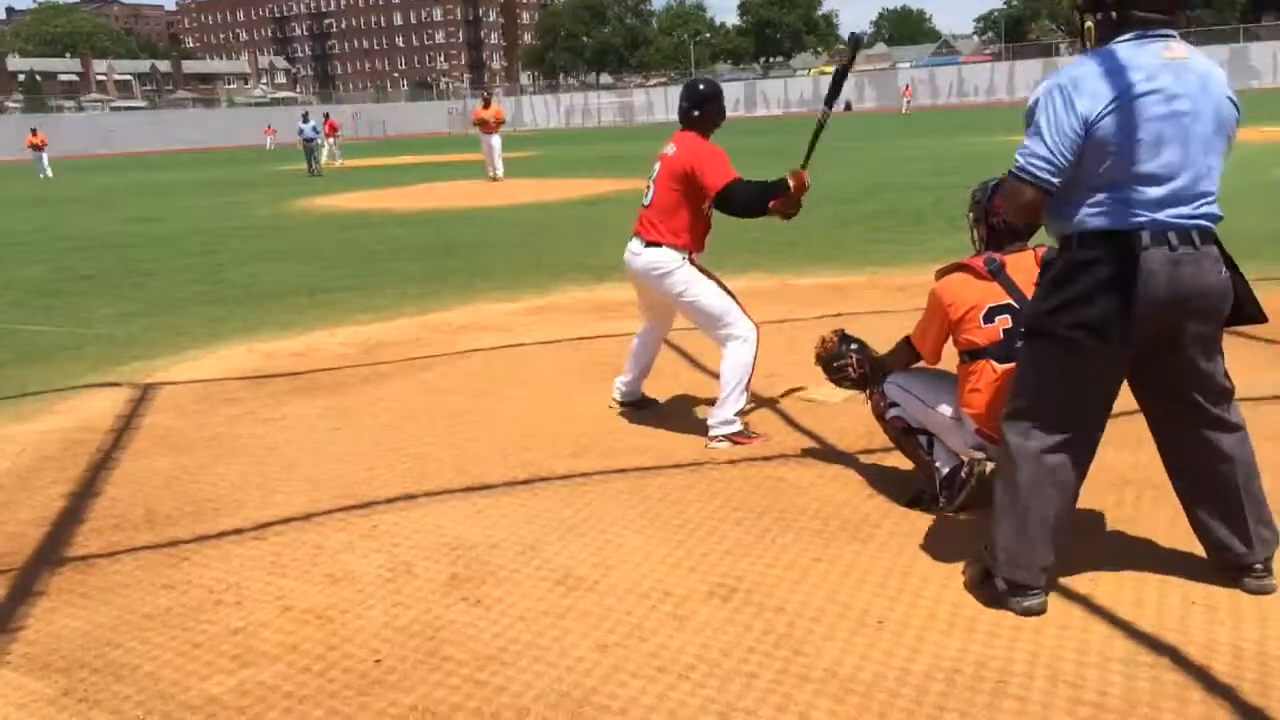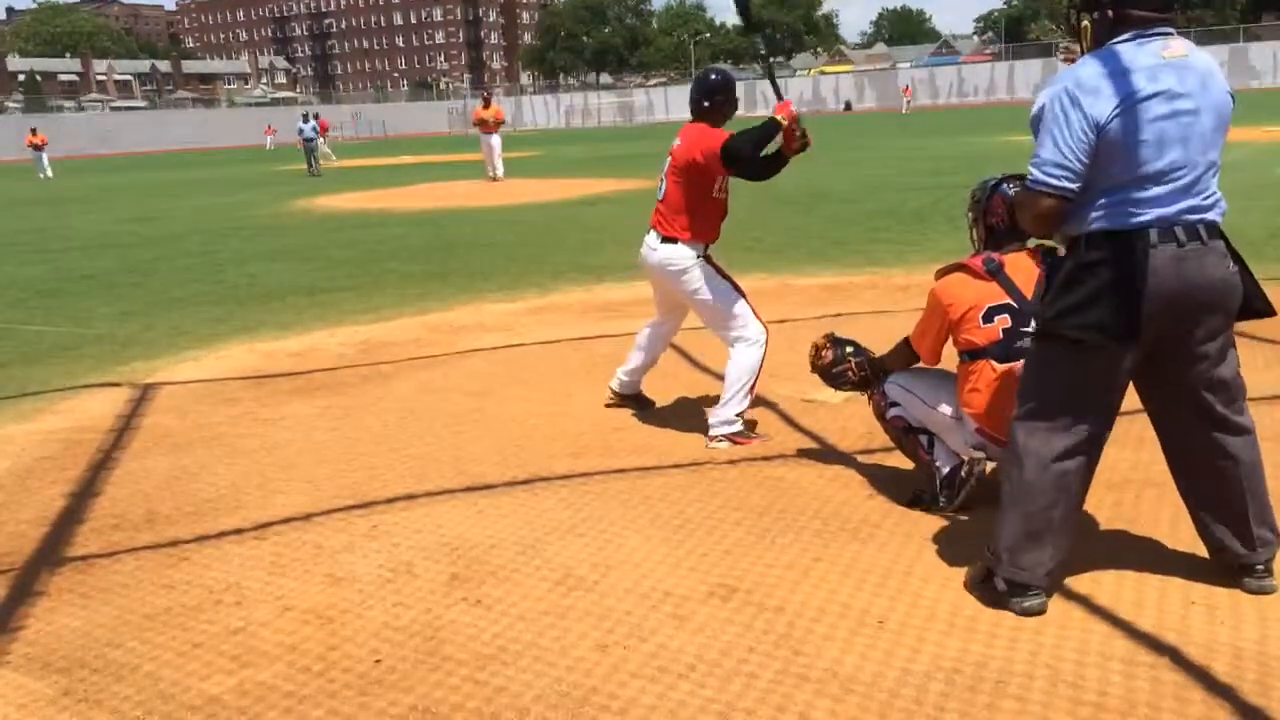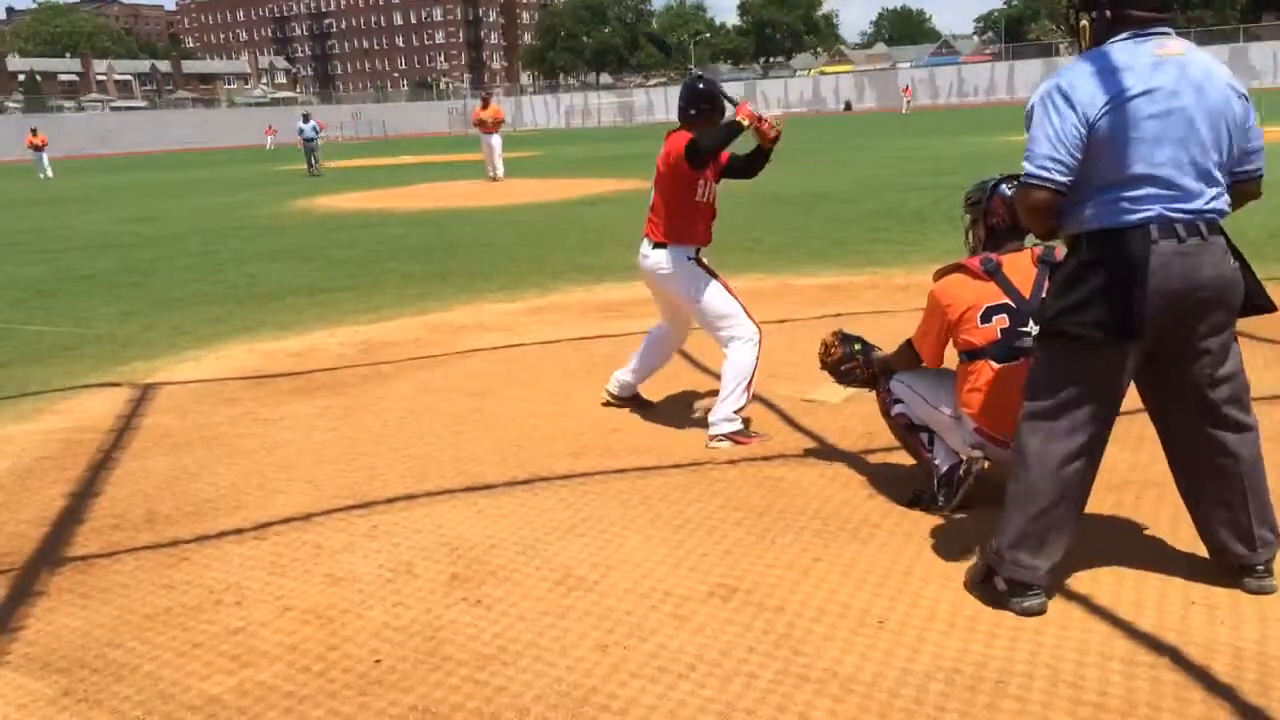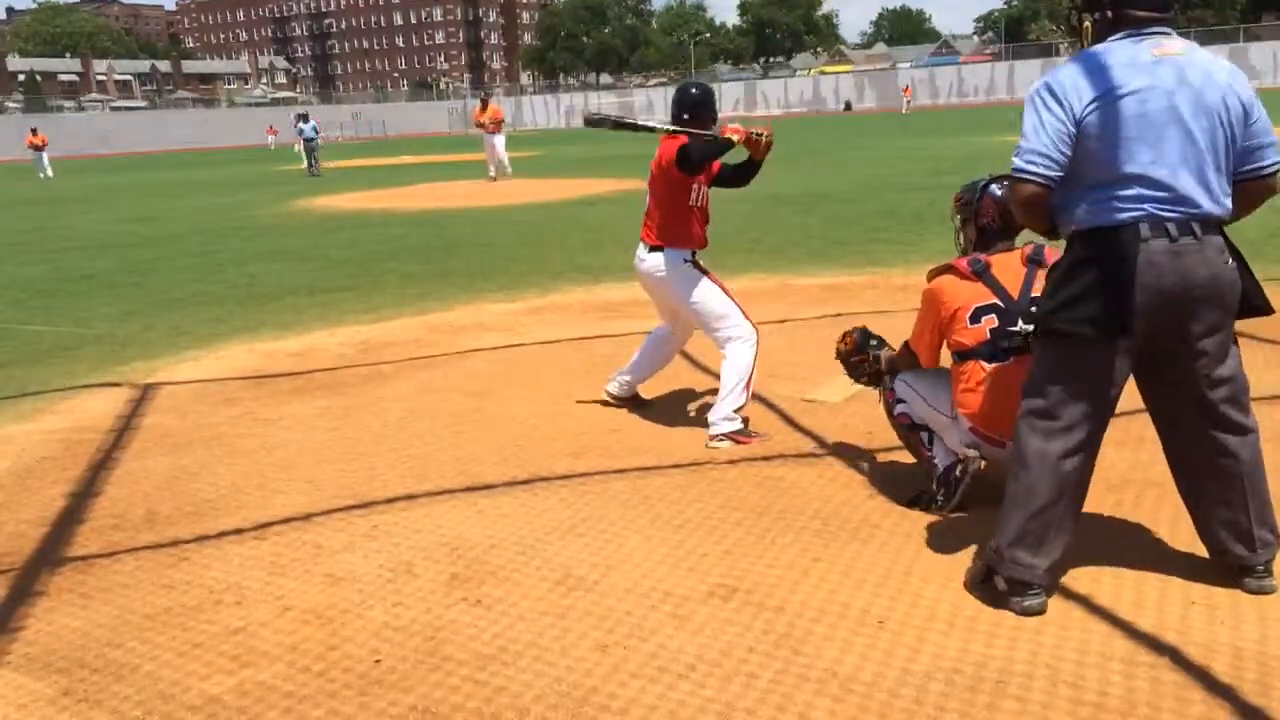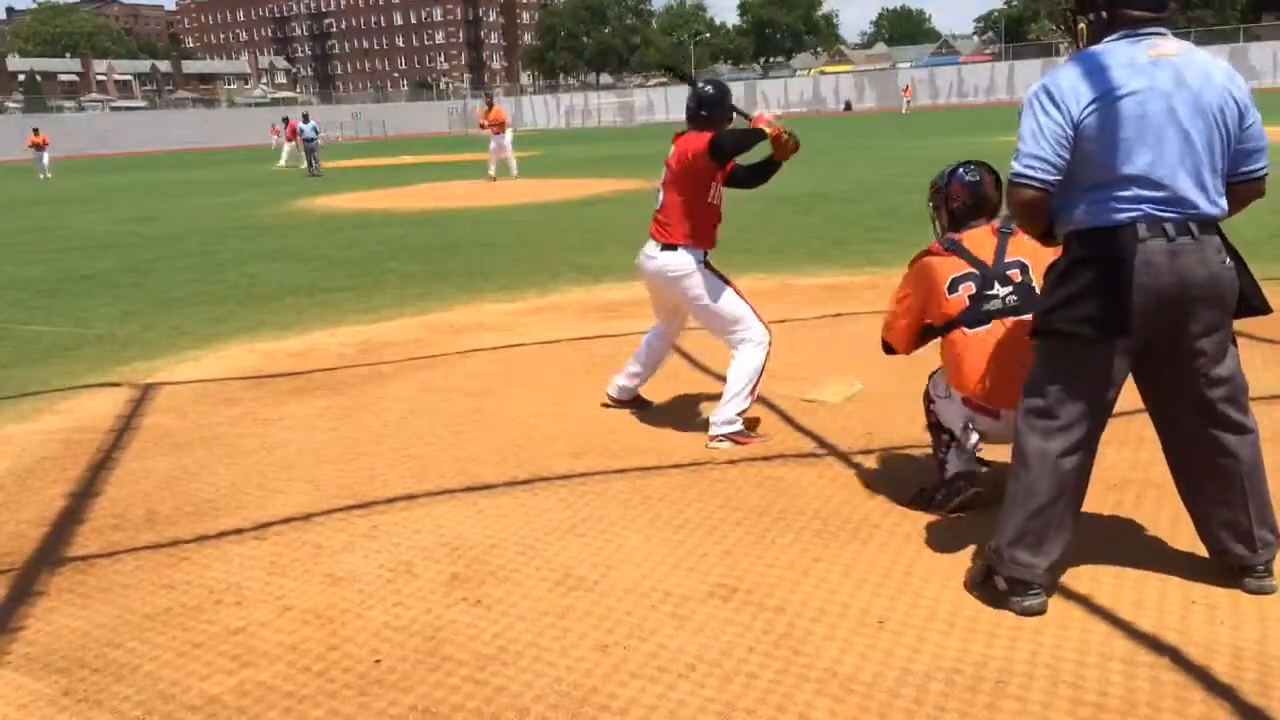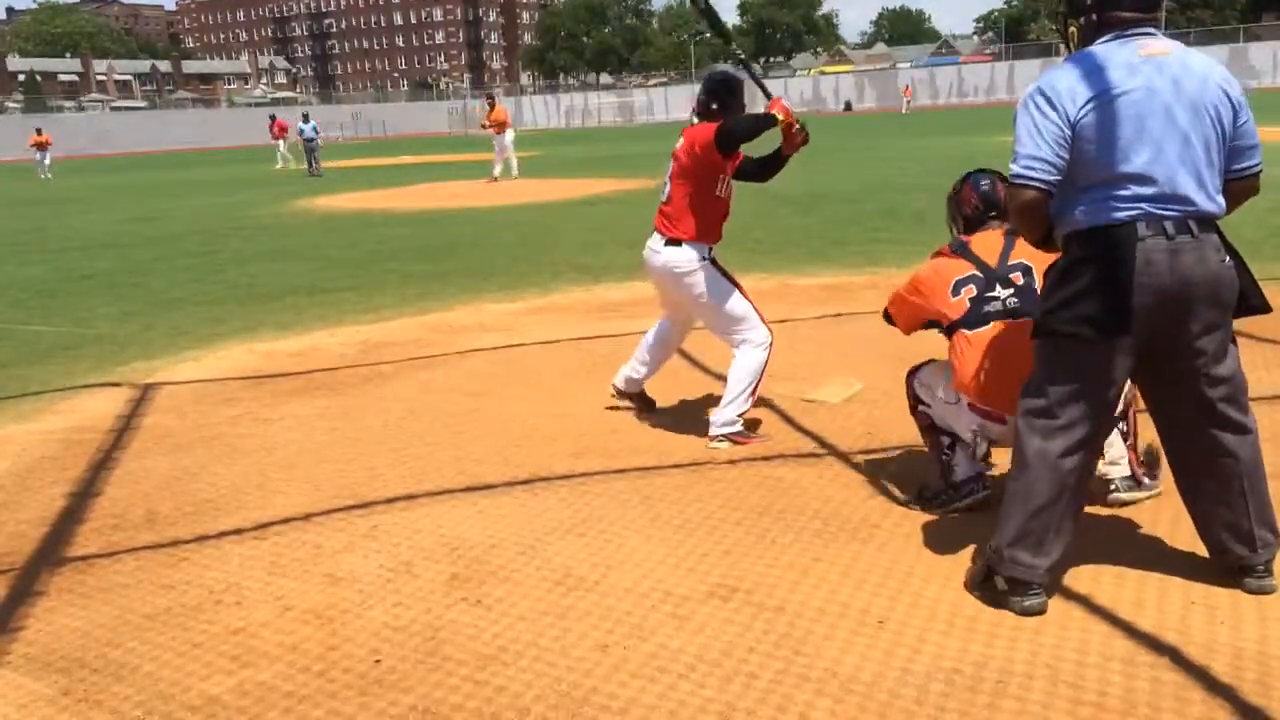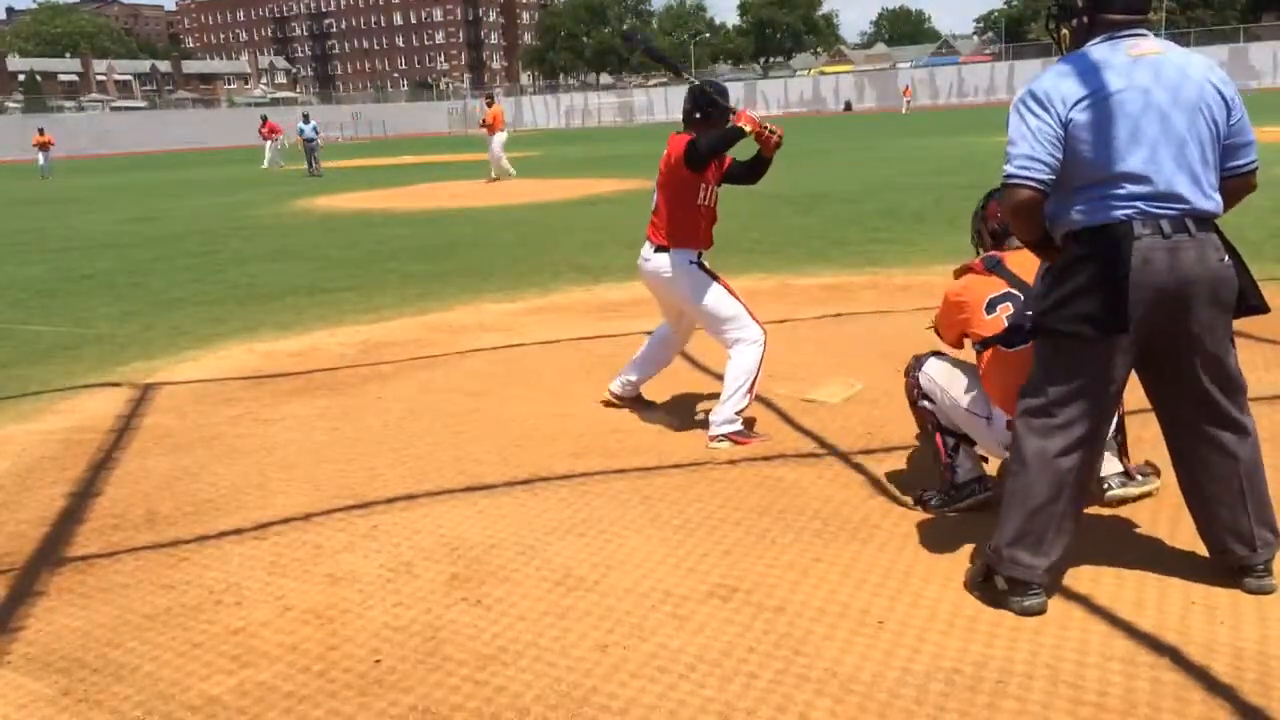
dt=0.3s
person 1, frame 1
left shoulder: (1081, 80)
right shoulder: (1216, 79)
left elbow: (1024, 201)
left wrist: (1010, 188)
left hip: (1107, 273)
right hip: (1199, 267)
left knee: (1042, 427)
right knee: (1208, 419)
left ankle: (1016, 575)
person 1, frame 2
left shoulder: (1082, 84)
right shoulder: (1211, 74)
left elbow: (1042, 209)
left wrist: (1029, 218)
left hip: (1115, 272)
right hip: (1205, 264)
left knee: (1053, 425)
right knee: (1216, 419)
left ankle: (1018, 575)
person 1, frame 3
left shoulder: (1078, 81)
right shoulder: (1221, 76)
left elbow: (1039, 199)
left wrist: (1050, 227)
left hip: (1116, 270)
right hip: (1208, 262)
left knee: (1059, 424)
right knee: (1218, 417)
left ankle: (1019, 574)
person 1, frame 4
left shoulder: (1072, 79)
right shoulder: (1227, 76)
left elbow: (1028, 192)
left wrist: (1060, 228)
left hip: (1111, 269)
right hip: (1205, 265)
left knee: (1057, 422)
right knee: (1218, 416)
left ankle: (1019, 573)
person 1, frame 5
left shoulder: (1070, 81)
right shoulder: (1222, 75)
left elbow: (1028, 196)
left wrist: (1053, 233)
left hip: (1108, 268)
right hip: (1202, 263)
left knee: (1056, 422)
right knee: (1218, 416)
left ankle: (1019, 573)
person 1, frame 6
left shoulder: (1064, 82)
right shoulder: (1215, 74)
left elbow: (1027, 197)
left wrist: (1048, 239)
left hip: (1108, 268)
right hip: (1202, 263)
left knee: (1057, 422)
right knee: (1217, 415)
left ankle: (1019, 572)
person 1, frame 7
left shoulder: (1057, 85)
right shoulder: (1207, 73)
left elbow: (1022, 196)
left wrist: (1047, 246)
left hip: (1106, 268)
right hip: (1199, 260)
left knee: (1055, 422)
right knee: (1216, 415)
left ankle: (1018, 572)
person 2, frame 1
left shoulder: (676, 146)
right shoulder: (703, 152)
left elbow: (721, 202)
right elbow: (737, 198)
left wrist: (773, 204)
right wrist: (786, 186)
left hip: (638, 254)
right hip: (666, 262)
left knee: (656, 323)
right knee: (740, 333)
left ankle: (627, 392)
right ankle: (724, 427)
person 2, frame 2
left shoulder: (694, 136)
right shoulder: (702, 137)
left elbow: (754, 169)
right elbow: (738, 152)
left wrist: (786, 150)
right wrist: (778, 119)
left hip: (656, 248)
right hip: (683, 256)
left knee: (665, 321)
right knee: (750, 335)
left ankle: (624, 387)
right ankle: (725, 426)
person 2, frame 3
left shoulder: (691, 145)
right shoulder: (679, 145)
left elbow: (744, 168)
right elbow: (700, 152)
left wrist: (765, 144)
right wrist: (741, 121)
left hip: (657, 255)
right hip: (675, 260)
left knee: (675, 326)
right knee: (743, 335)
left ankle: (621, 388)
right ankle: (724, 426)
person 2, frame 4
left shoulder: (686, 150)
right shoulder: (673, 149)
left elbow: (734, 178)
right elbow: (692, 159)
left wrist: (756, 155)
right wrist: (729, 139)
left hip: (653, 258)
right hip: (671, 263)
left knee: (677, 326)
right knee: (741, 335)
left ankle: (621, 387)
right ankle: (724, 426)
person 2, frame 5
left shoulder: (690, 147)
right shoulder: (693, 145)
left elbow: (746, 178)
right elbow: (725, 146)
left wrist: (778, 156)
right wrist: (761, 129)
left hip: (654, 256)
right hip: (682, 262)
left knee: (668, 327)
right knee: (753, 337)
left ankle: (621, 390)
right ankle: (725, 427)
person 2, frame 6
left shoulder: (704, 142)
right shoulder: (701, 137)
left elbow: (758, 172)
right elbow: (733, 132)
left wrist: (788, 148)
right wrist: (775, 115)
left hip: (659, 251)
right hip: (687, 258)
left knee: (675, 322)
right knee: (755, 338)
left ankle: (628, 385)
right ankle: (725, 427)
person 2, frame 7
left shoulder: (708, 156)
right shoulder: (681, 148)
left elbow: (745, 174)
right elbow: (700, 151)
left wrist: (765, 151)
right wrist: (743, 126)
left hip: (655, 258)
right hip: (677, 264)
left knee: (679, 326)
right knee: (749, 337)
left ankle: (623, 389)
right ankle: (724, 427)
person 3, frame 1
left shoulder: (955, 285)
left elbow: (910, 354)
left wrist: (871, 368)
left hip: (986, 433)
left knee: (887, 387)
left ankle: (948, 472)
person 3, frame 2
left shoulder: (955, 285)
left elbow: (911, 355)
left wrist: (870, 368)
left hip: (989, 433)
left knee: (890, 388)
left ankle: (950, 471)
person 3, frame 3
left shoulder: (955, 285)
left elbow: (914, 357)
left wrist: (876, 366)
left hip: (991, 434)
left knee: (895, 385)
left ankle: (949, 471)
person 3, frame 4
left shoulder: (946, 286)
left elbow: (916, 360)
left wrist: (881, 361)
left hip: (984, 436)
left knee: (899, 385)
left ankle: (948, 470)
person 3, frame 5
left shoulder: (928, 265)
right shoulder: (1033, 244)
left elbow: (894, 342)
left hip: (984, 413)
left knee: (940, 383)
left ankle: (956, 474)
person 3, frame 6
left shoulder: (938, 269)
right shoulder: (1044, 248)
left elbow: (893, 315)
left hip: (985, 419)
left knee: (922, 378)
left ankle: (963, 479)
right ankle: (1122, 476)
person 3, frame 7
left shoulder: (966, 288)
left elbow: (949, 336)
left hip: (1014, 432)
left knee: (922, 370)
left ankle: (965, 482)
right ankle: (1115, 474)
